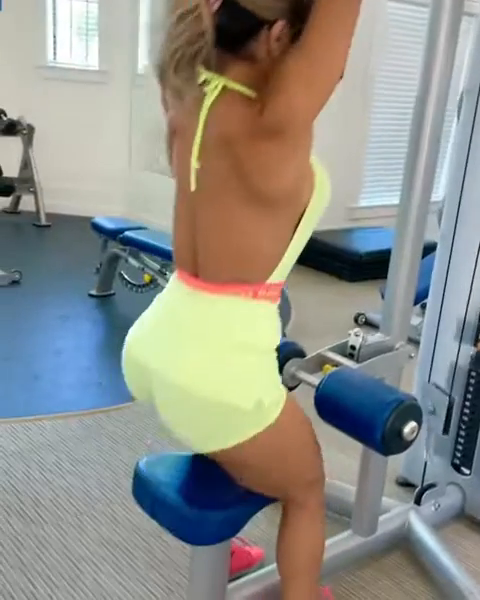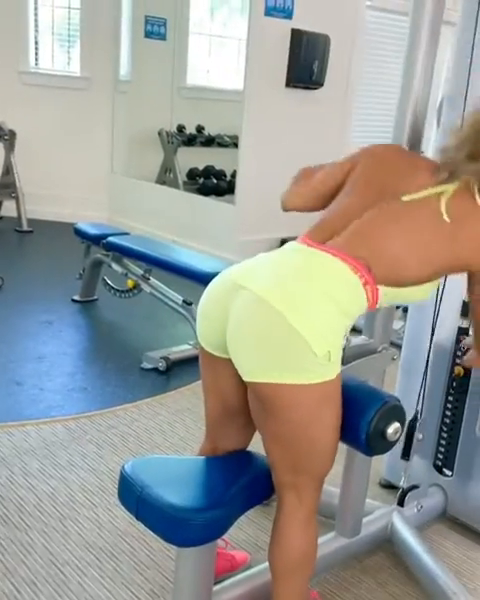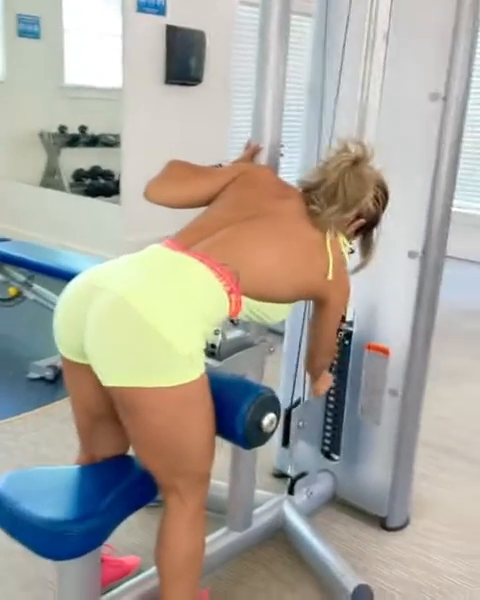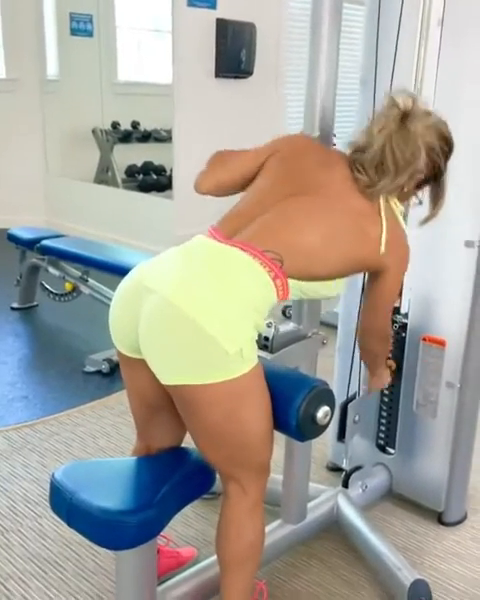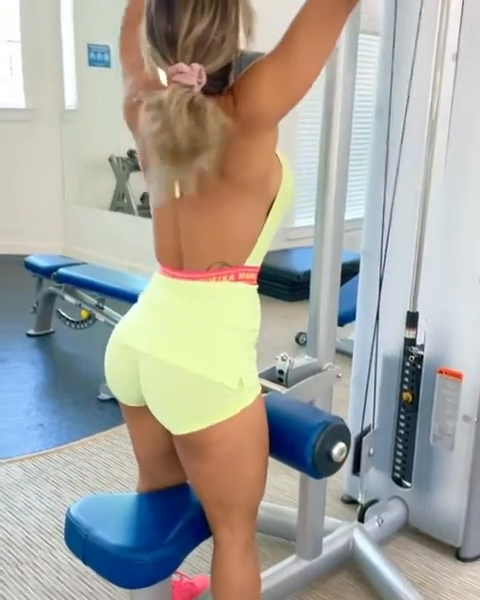
dt=1s
person 1, frame 1
left shoulder: (185, 99)
right shoulder: (271, 125)
left hip: (151, 348)
right hip: (217, 374)
left knee: (222, 452)
right knee: (306, 490)
person 1, frame 2
left shoulder: (388, 158)
left elbow: (294, 196)
left hip: (231, 286)
right hip: (295, 323)
left knee: (221, 450)
right knee: (299, 494)
person 1, frame 3
left shoulder: (259, 178)
right shoulder: (331, 268)
left elbow: (159, 187)
right elbow: (319, 356)
right wrist: (319, 379)
left hip: (87, 290)
right hip: (153, 324)
left knee: (98, 457)
right knee: (187, 495)
person 1, frame 4
left shoulder: (301, 150)
right shoulder: (389, 239)
left elbow: (208, 180)
right elbow: (373, 335)
right wrist: (378, 370)
left hip: (141, 286)
right hip: (203, 321)
left knee: (155, 447)
right knee: (246, 484)
person 1, frame 5
left shoulder: (151, 111)
right shoulder: (247, 115)
left hip: (136, 339)
right hip: (206, 358)
left knee: (158, 492)
right knee: (234, 531)
